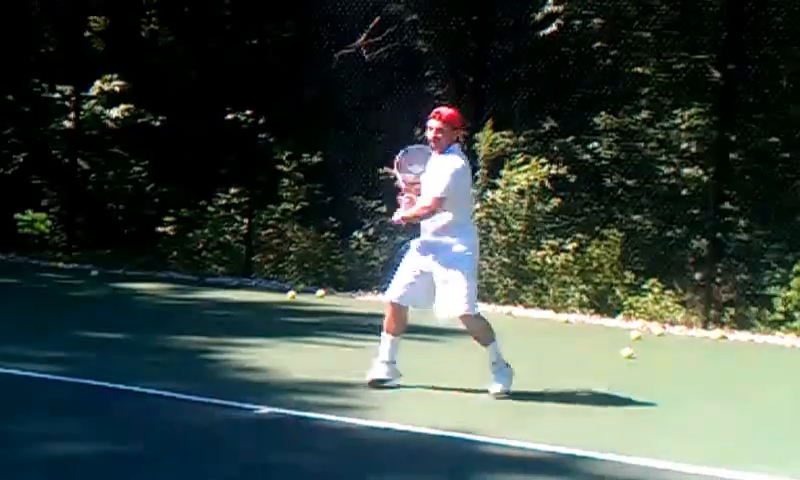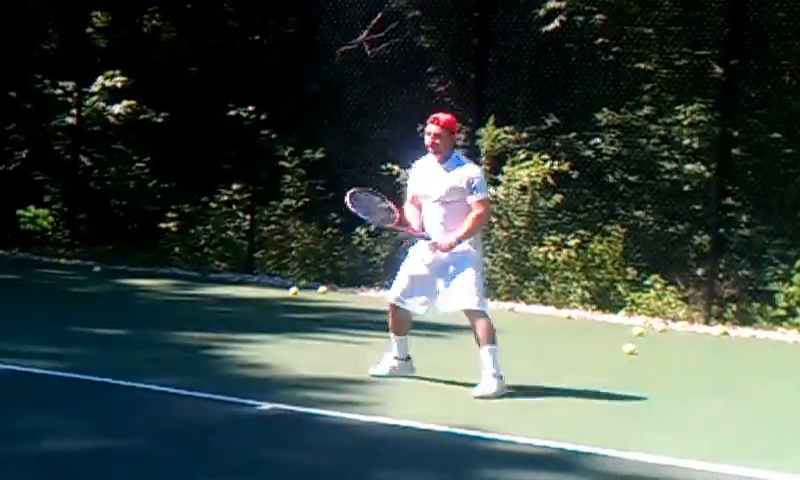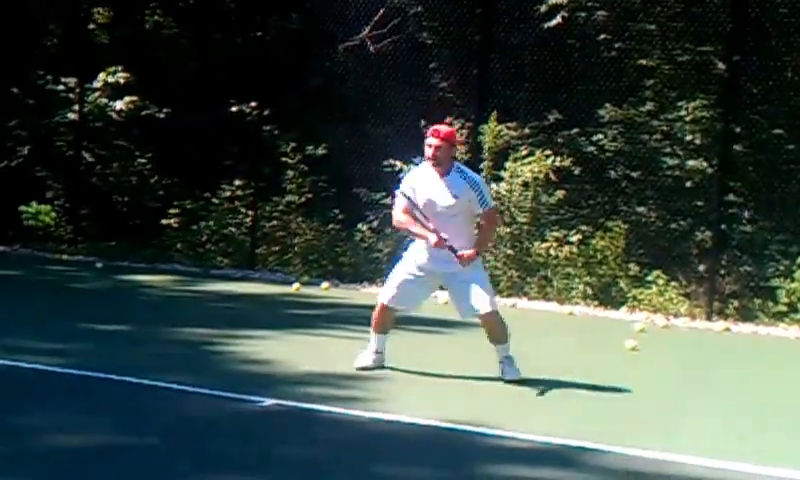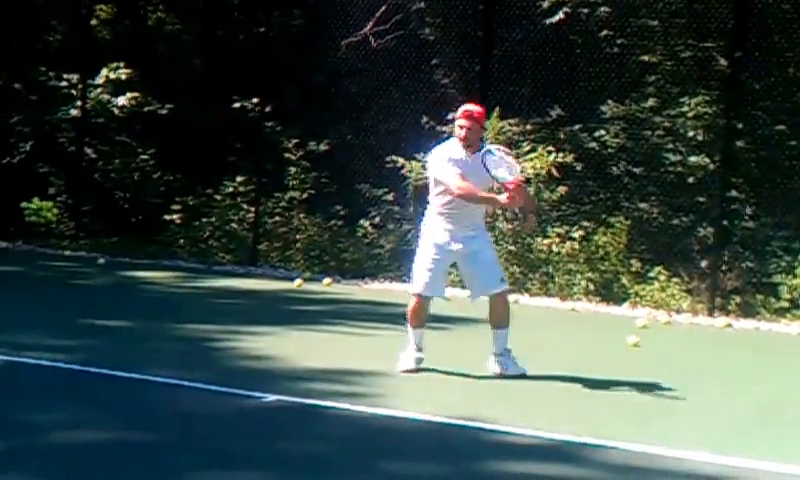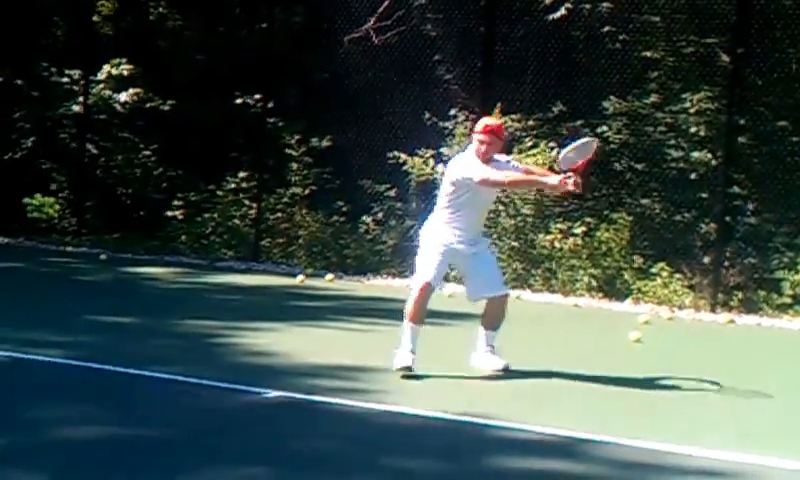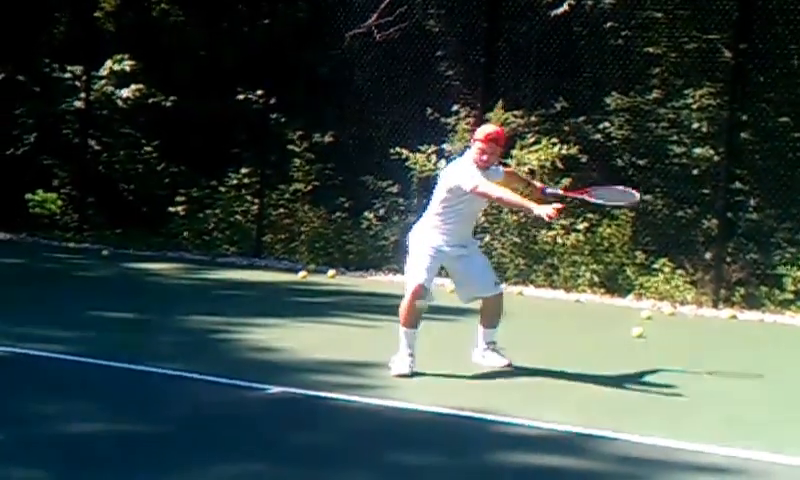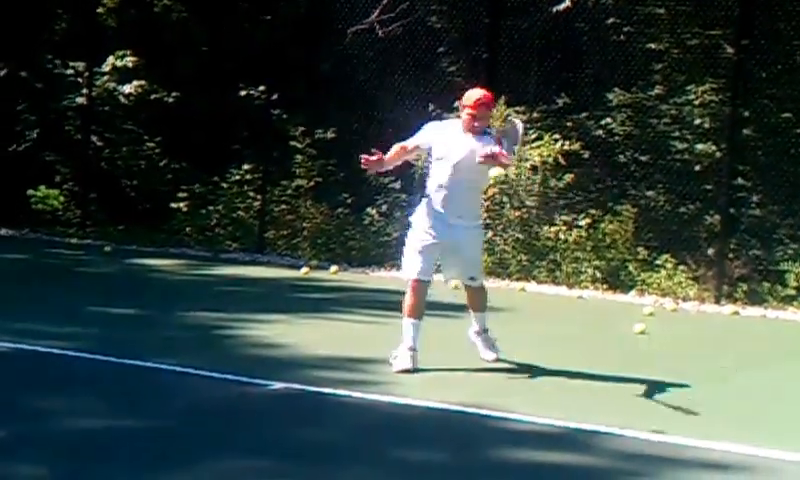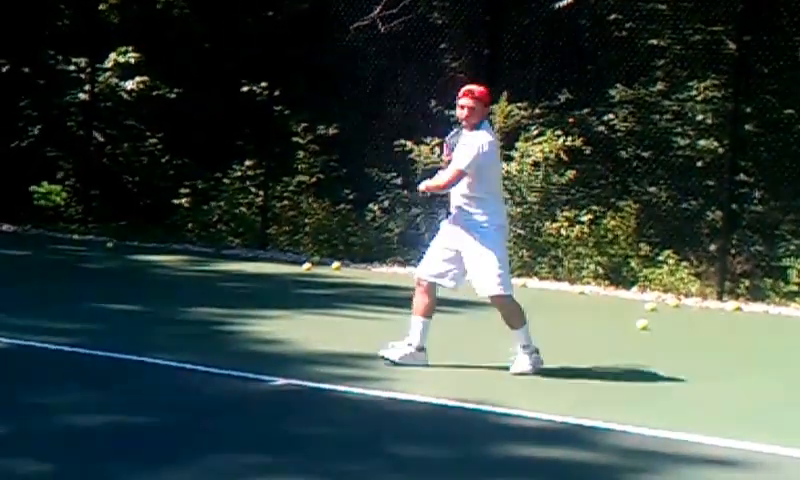
dt=0.3s
person 1, frame 1
left shoulder: (451, 164)
right shoulder: (439, 159)
left elbow: (430, 207)
left wrist: (403, 214)
right wrist: (415, 193)
left hip: (455, 249)
right hip: (428, 246)
left knee: (465, 312)
right knee: (396, 301)
left ankle: (499, 366)
right ankle: (386, 364)
person 1, frame 2
left shoulder: (469, 171)
right shoulder: (420, 168)
left elbow: (481, 213)
right elbow: (411, 204)
left wrist: (454, 241)
right wrist: (413, 223)
left hip: (462, 251)
right hip: (426, 250)
left knee: (474, 309)
right knee: (396, 304)
left ankle: (492, 375)
right ankle: (401, 359)
person 1, frame 3
left shoulder: (471, 182)
right shoulder: (414, 177)
left elbow: (491, 219)
right elbow: (399, 217)
left wrist: (477, 251)
right wrist: (426, 235)
left hip: (462, 258)
right hip: (424, 254)
left knee: (488, 313)
right knee: (386, 303)
left ankle: (505, 360)
right ankle: (375, 352)
person 1, frame 4
right shoulder: (441, 155)
left elbow: (515, 188)
right elbow: (458, 189)
left wrist: (525, 209)
right wrist: (497, 200)
left hip: (475, 234)
right hip: (438, 234)
left knee: (498, 293)
right knee: (420, 294)
left ankle: (501, 354)
right ankle: (414, 349)
person 1, frame 5
left shoulder: (500, 163)
right shoulder: (463, 164)
left elbow: (530, 172)
right elbow: (504, 180)
left wrist: (561, 179)
right wrist: (550, 181)
left hip: (473, 241)
right hip: (440, 237)
left knee: (498, 296)
right knee: (423, 286)
left ankle: (483, 350)
right ankle: (406, 350)
person 1, frame 6
left shoulder: (488, 169)
right shoulder: (461, 170)
left elbow: (506, 174)
right elbow: (495, 193)
left wrist: (531, 183)
right wrist: (536, 207)
left hip: (463, 244)
right hip: (429, 240)
left knee: (493, 294)
right knee: (416, 290)
left ankle: (485, 348)
right ankle: (405, 354)
person 1, frame 7
left shoulder: (490, 143)
right shoulder: (439, 130)
left elbow: (502, 157)
right elbow: (406, 149)
left wrist: (496, 157)
right wrist: (382, 163)
left hip: (467, 226)
right hip: (431, 220)
left knee: (474, 283)
right knee: (416, 283)
left ankle: (480, 332)
right ankle: (408, 349)
person 1, frame 8
left shoulder: (479, 141)
right shoulder: (469, 135)
left elbow: (449, 179)
left wrist: (427, 185)
right wrist: (449, 161)
left hip: (484, 228)
right hip: (458, 226)
left knee: (497, 293)
right knee: (425, 281)
left ankle: (528, 350)
right ankle: (415, 346)
